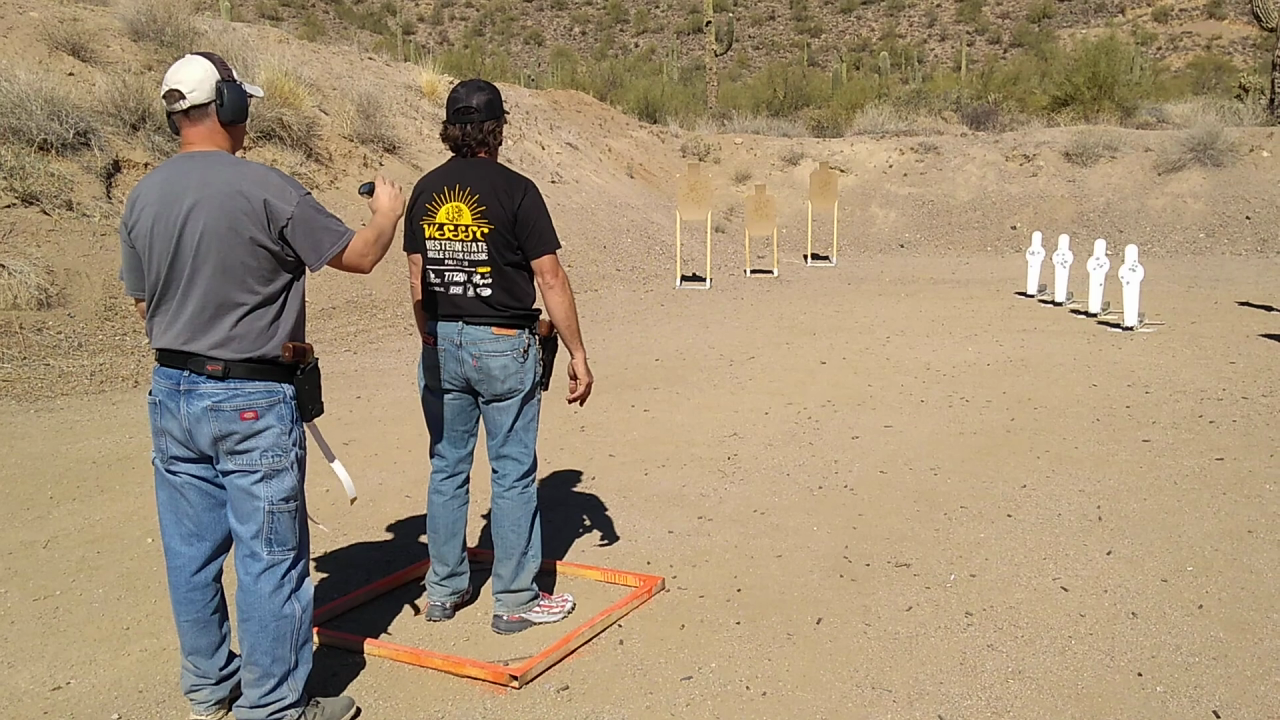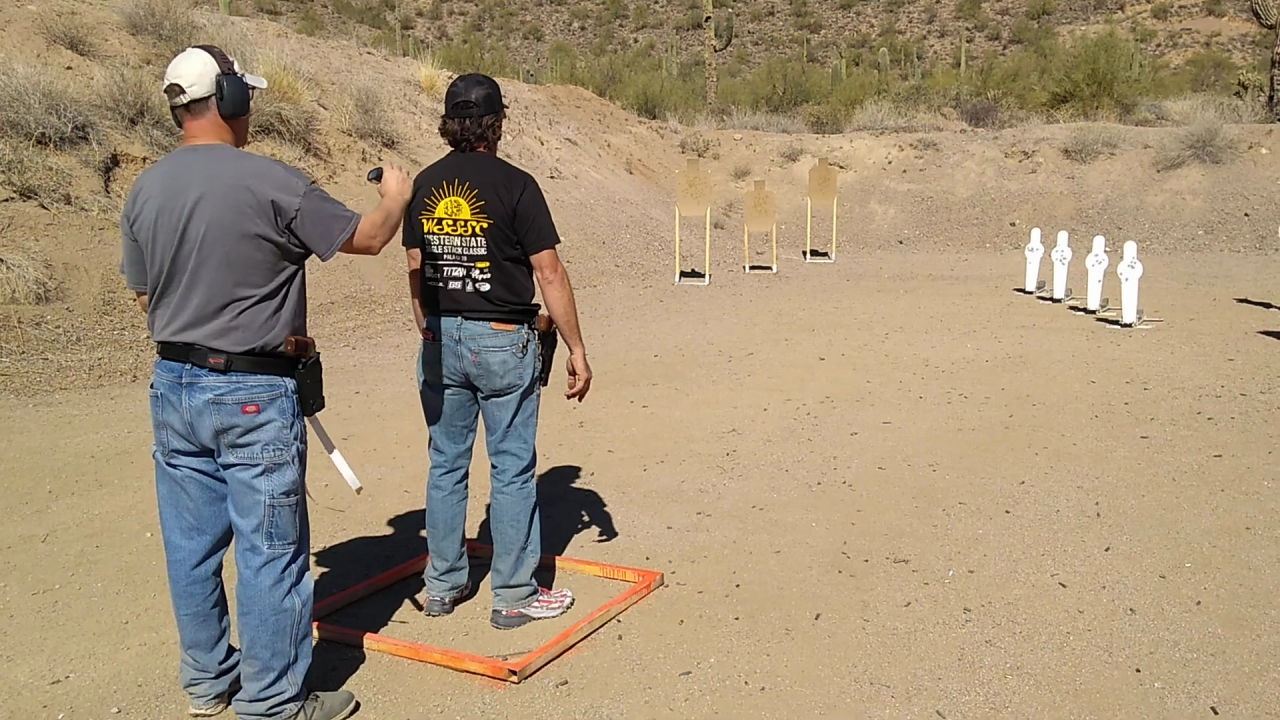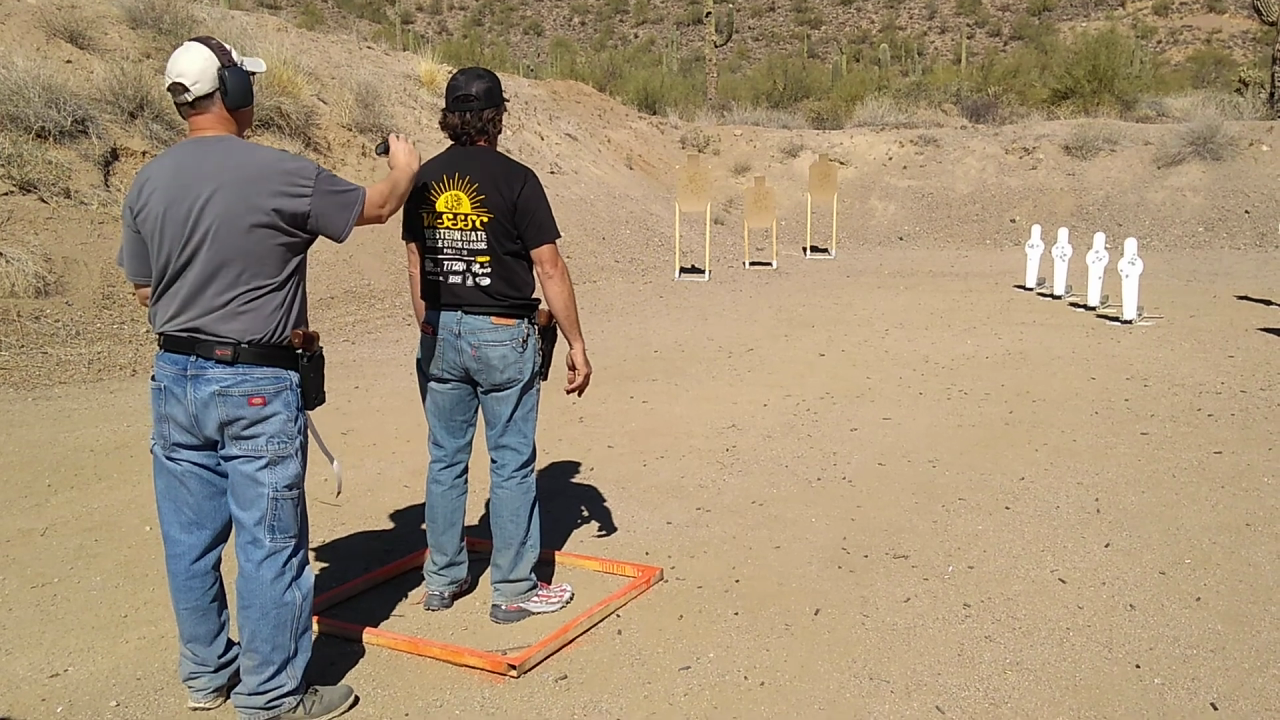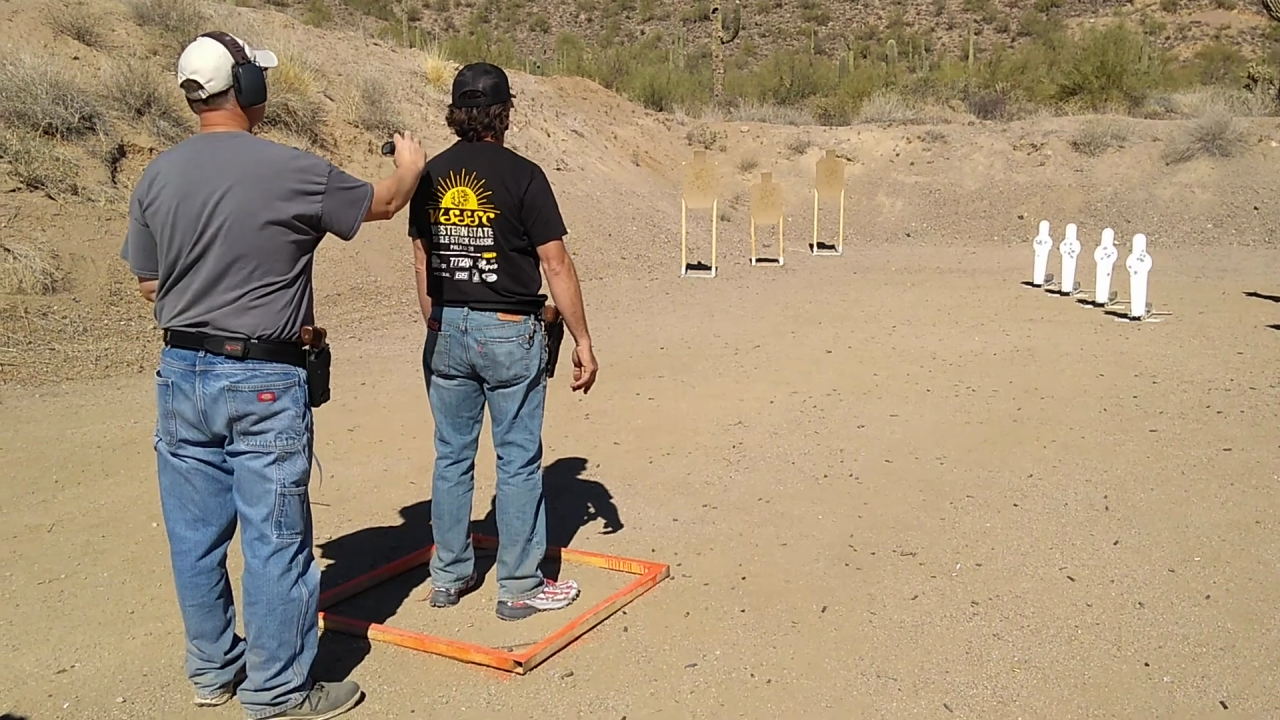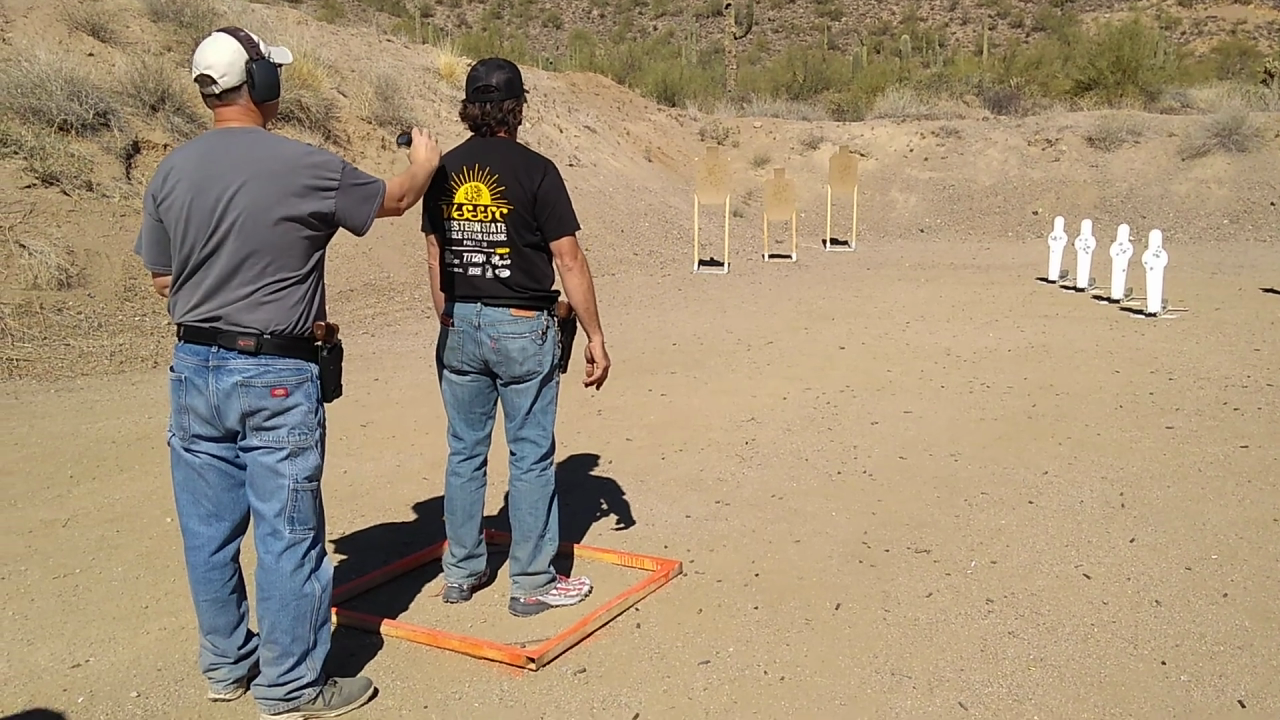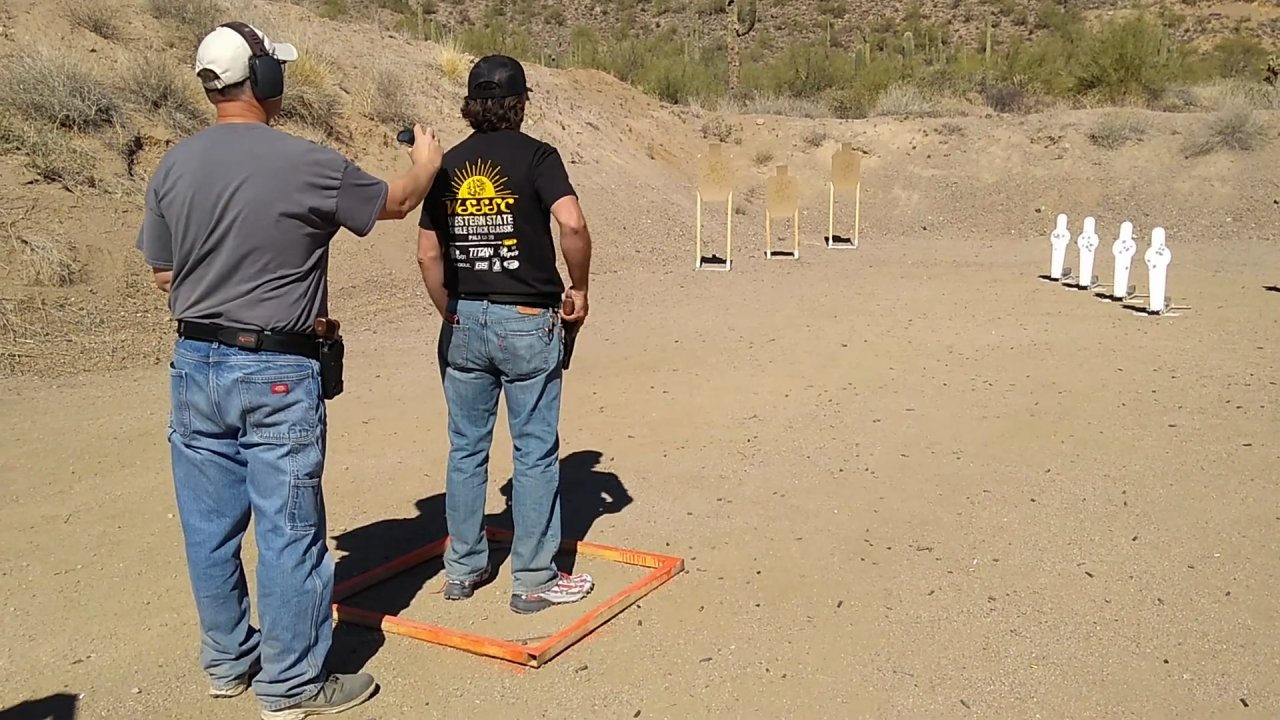
dt=0.4s
person 1, frame 1
left shoulder: (142, 196)
right shoulder: (265, 189)
left elbow: (144, 302)
right elbow: (360, 256)
right wrist: (389, 212)
left hip: (172, 392)
right hip: (252, 401)
left knee: (191, 550)
right knee: (270, 556)
person 1, frame 2
left shoulder: (144, 189)
right shoulder: (271, 183)
left elbow: (145, 296)
right elbow: (368, 238)
right wrist: (396, 198)
left hip: (173, 385)
right hip: (252, 394)
left knee: (191, 542)
right knee: (270, 551)
person 1, frame 3
left shoulder: (146, 182)
right shoulder: (281, 174)
left elbow: (144, 290)
right elbow: (375, 207)
right wrist: (405, 170)
left hip: (174, 377)
right hip: (255, 386)
left knee: (190, 538)
right knee: (268, 544)
person 1, frame 4
left shoulder: (155, 176)
right shoulder: (293, 171)
left elbow: (149, 284)
right elbow: (381, 204)
right wrist: (410, 167)
left hip: (181, 373)
right hip: (263, 382)
left knee: (196, 533)
right knee: (274, 539)
person 1, frame 5
left shoulder: (170, 171)
right shoulder: (306, 167)
left elbow: (163, 280)
right elbow: (393, 199)
right wrist: (425, 162)
left hip: (194, 368)
right hip: (276, 376)
left knee: (209, 528)
right knee: (287, 534)
person 1, frame 6
left shoulder: (172, 165)
right shoulder: (307, 164)
left elbow: (163, 273)
right elbow: (396, 203)
right wrist: (426, 162)
left hip: (195, 364)
right hip: (277, 373)
left knee: (210, 524)
right knee: (288, 530)
left ankle: (227, 660)
person 2, frame 1
left shoulder: (426, 191)
right shoulder: (515, 190)
left elbow: (417, 276)
right elbow: (551, 279)
right wrist: (578, 354)
left hip: (442, 343)
right hip: (504, 344)
left knee: (446, 469)
right knee: (513, 474)
left ankle: (443, 589)
right ankle: (515, 600)
person 2, frame 2
left shoulder: (423, 185)
right shoulder: (514, 185)
left elbow: (416, 270)
right elbow: (550, 274)
right wrist: (576, 349)
left hip: (442, 340)
right hip: (502, 339)
left knee: (445, 464)
right knee: (512, 469)
left ankle: (442, 584)
right ankle: (514, 596)
person 2, frame 3
left shoulder: (424, 179)
right shoulder: (515, 179)
left elbow: (415, 264)
right elbow: (549, 268)
right wrist: (576, 344)
left hip: (441, 333)
right hip: (502, 334)
left knee: (445, 460)
right knee: (511, 464)
left ankle: (442, 579)
right ankle: (513, 590)
person 2, frame 4
left shoulder: (430, 175)
right shoulder: (521, 175)
left elbow: (422, 261)
right elbow: (556, 265)
right wrist: (583, 341)
left hip: (447, 329)
right hip: (509, 331)
left knee: (452, 456)
right knee: (518, 460)
left ankle: (448, 575)
right ankle: (520, 587)
person 2, frame 5
left shoulder: (444, 170)
right shoulder: (535, 170)
left elbow: (435, 257)
right elbow: (569, 261)
right wrist: (595, 337)
left hip: (461, 325)
right hip: (522, 327)
left knee: (465, 452)
right knee: (531, 456)
left ankle: (461, 571)
right ankle: (532, 583)
person 2, frame 6
left shoulder: (447, 164)
right shoulder: (535, 157)
left elbow: (428, 253)
right elbow: (571, 222)
right wrist: (579, 283)
left hip: (463, 320)
right hip: (527, 323)
left knee: (466, 448)
right knee: (534, 454)
left ankle: (463, 568)
right ankle: (533, 581)
